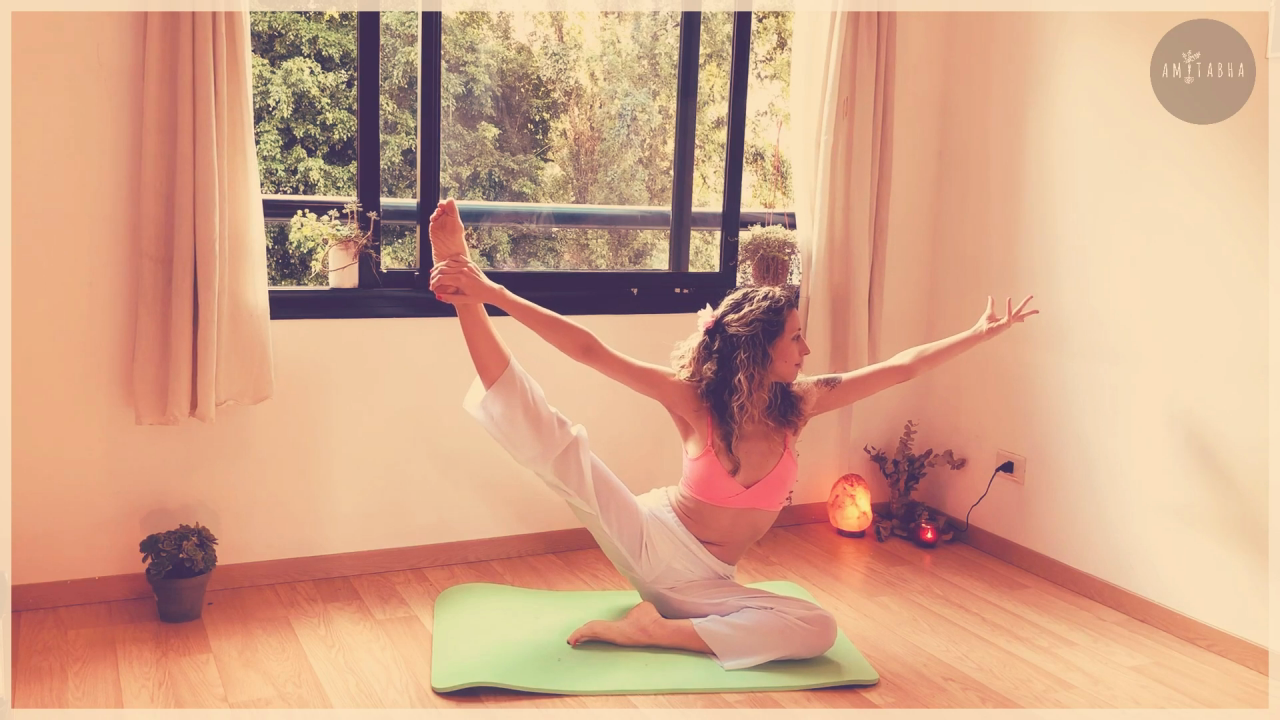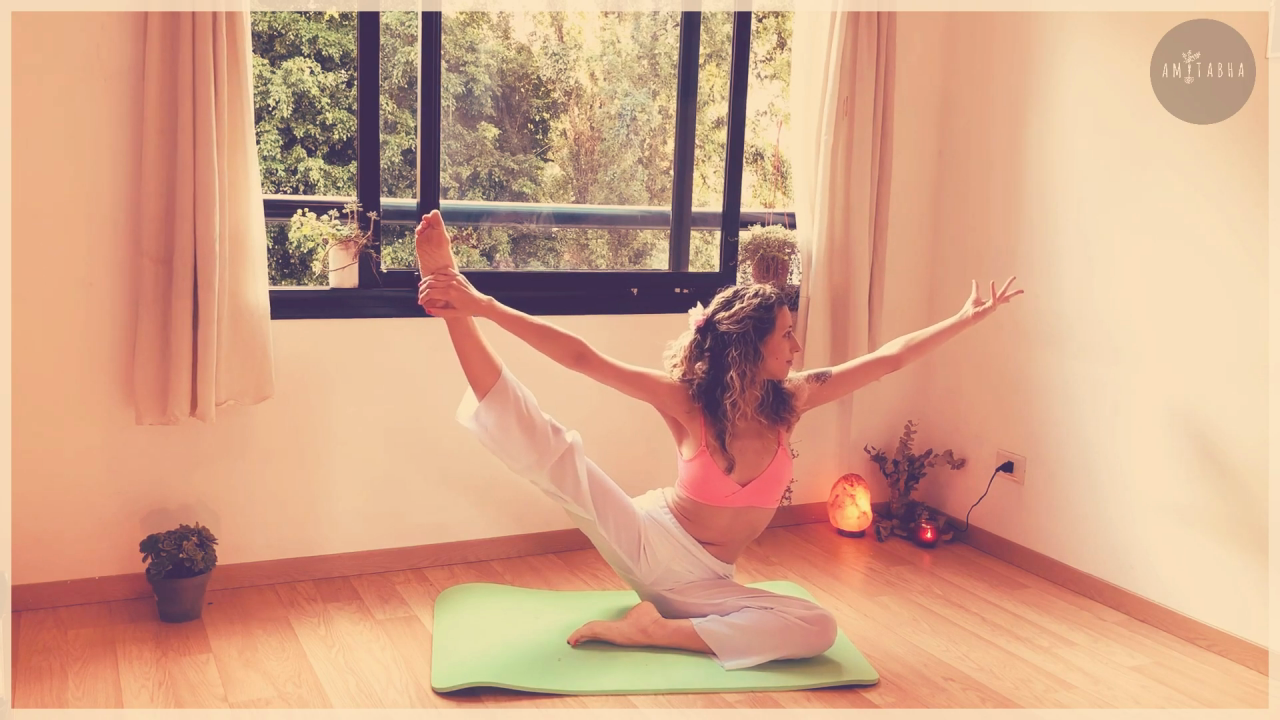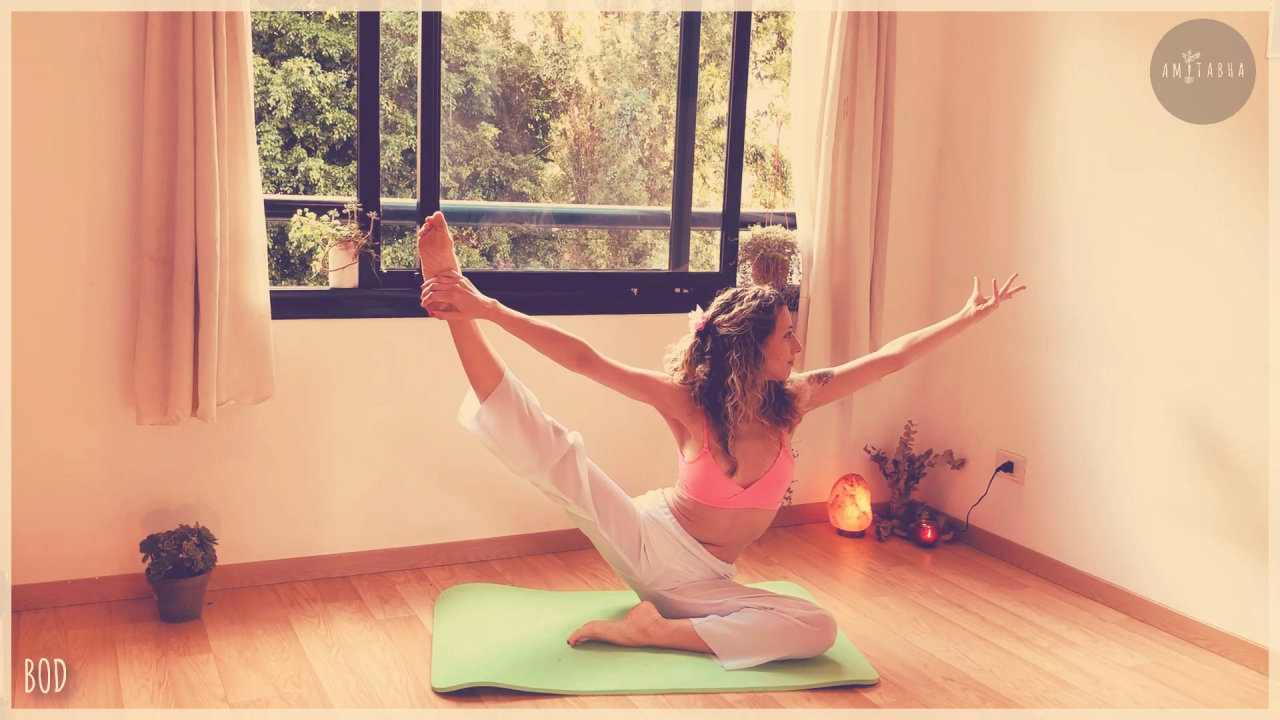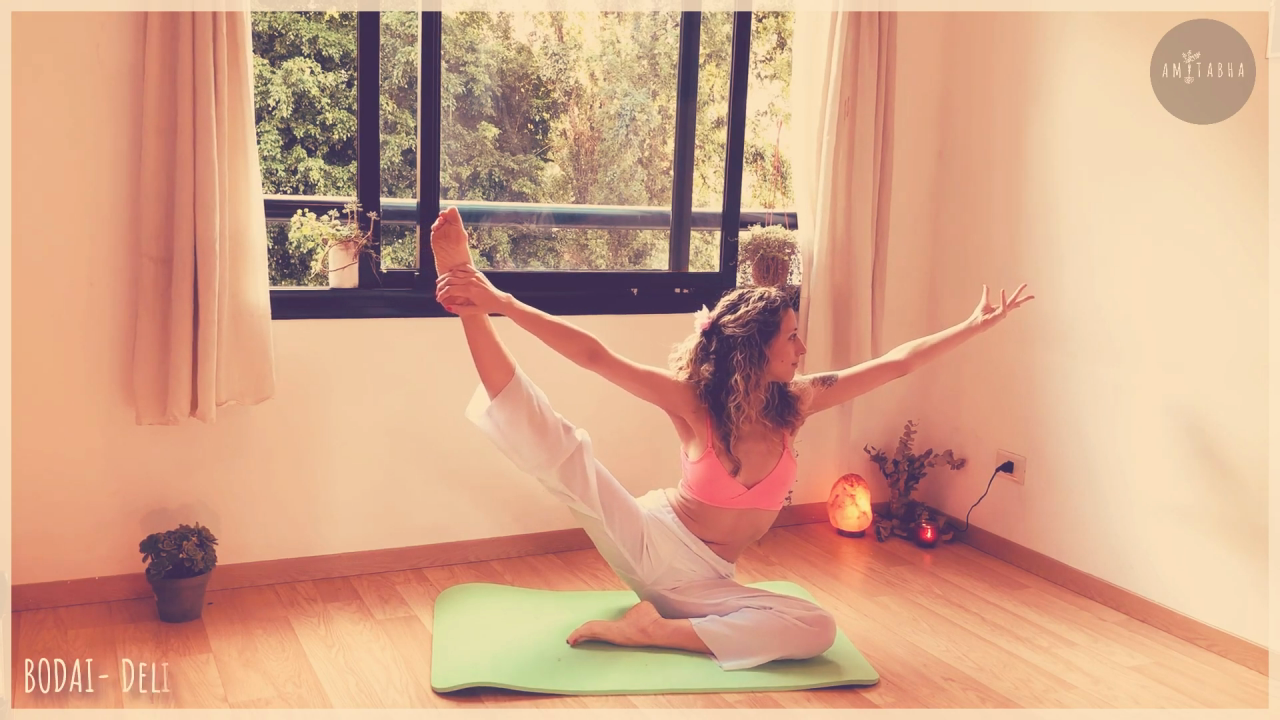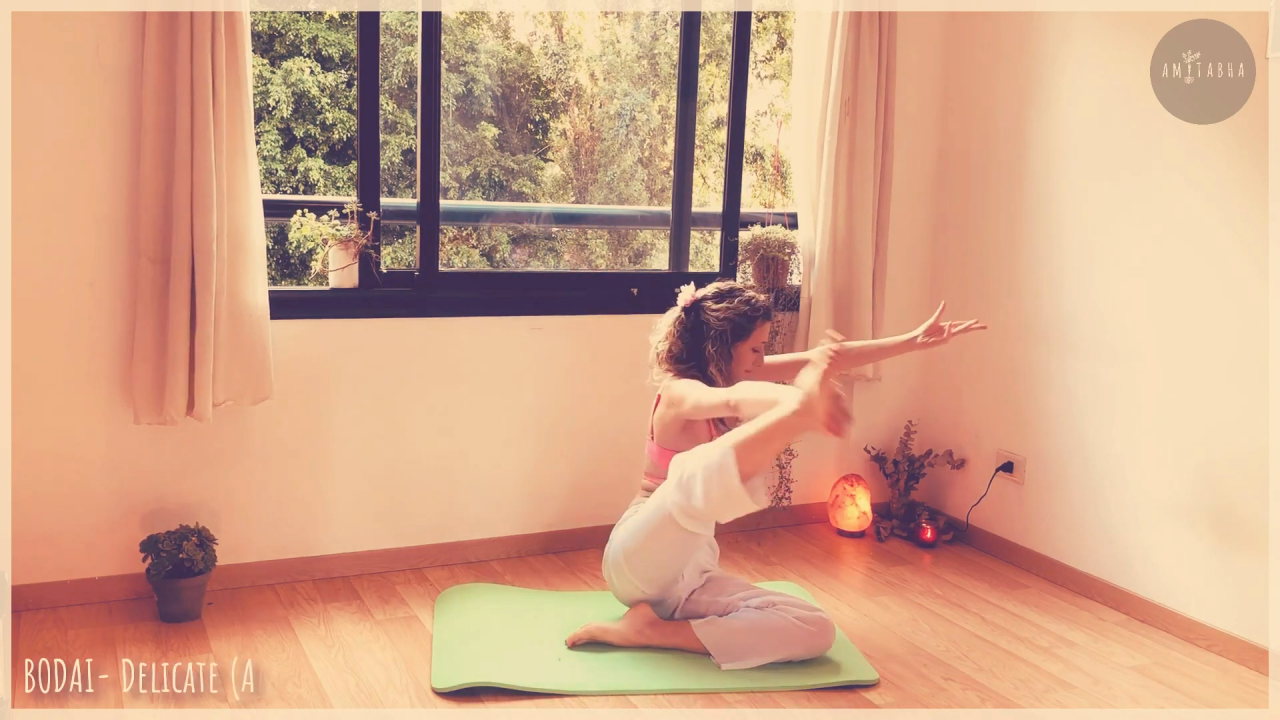
dt=1s
person 1, frame 1
left shoulder: (797, 404)
right shoulder: (695, 399)
left elbow: (902, 366)
right elbow: (594, 352)
left wrist: (979, 334)
right wrist: (492, 294)
left hip: (705, 581)
right hip: (650, 540)
left knee: (818, 629)
right knee: (553, 442)
left ankle: (654, 629)
person 1, frame 2
left shoulder: (790, 400)
right shoulder: (687, 399)
left elbow: (890, 357)
right elbow: (584, 358)
left wrist: (965, 319)
right wrist: (482, 306)
left hip: (704, 582)
right hip: (648, 541)
left knee: (817, 629)
right knee: (548, 448)
left ankle: (652, 629)
person 1, frame 3
left shoulder: (793, 400)
right shoulder: (688, 400)
left elbow: (890, 356)
right elbow: (586, 359)
left wrist: (967, 316)
right wrist: (485, 308)
left hip: (703, 582)
right hip: (648, 542)
left knee: (818, 629)
right knee: (552, 450)
left ankle: (652, 629)
person 1, frame 4
left shoulder: (795, 401)
right shoulder: (692, 400)
left elbow: (895, 363)
right elbow: (596, 356)
left wrist: (973, 326)
right wrist: (498, 303)
left hip: (703, 581)
right hip: (649, 543)
left knee: (817, 630)
right knee: (561, 451)
left ankle: (655, 630)
person 1, frame 5
left shoulder: (721, 373)
right shoulder: (680, 392)
left elbow: (820, 360)
right elbow: (739, 401)
left wrist: (912, 341)
right wrist: (799, 404)
left hip: (692, 574)
right hip: (637, 561)
left knee: (817, 631)
right knee: (705, 469)
left ankle: (649, 630)
